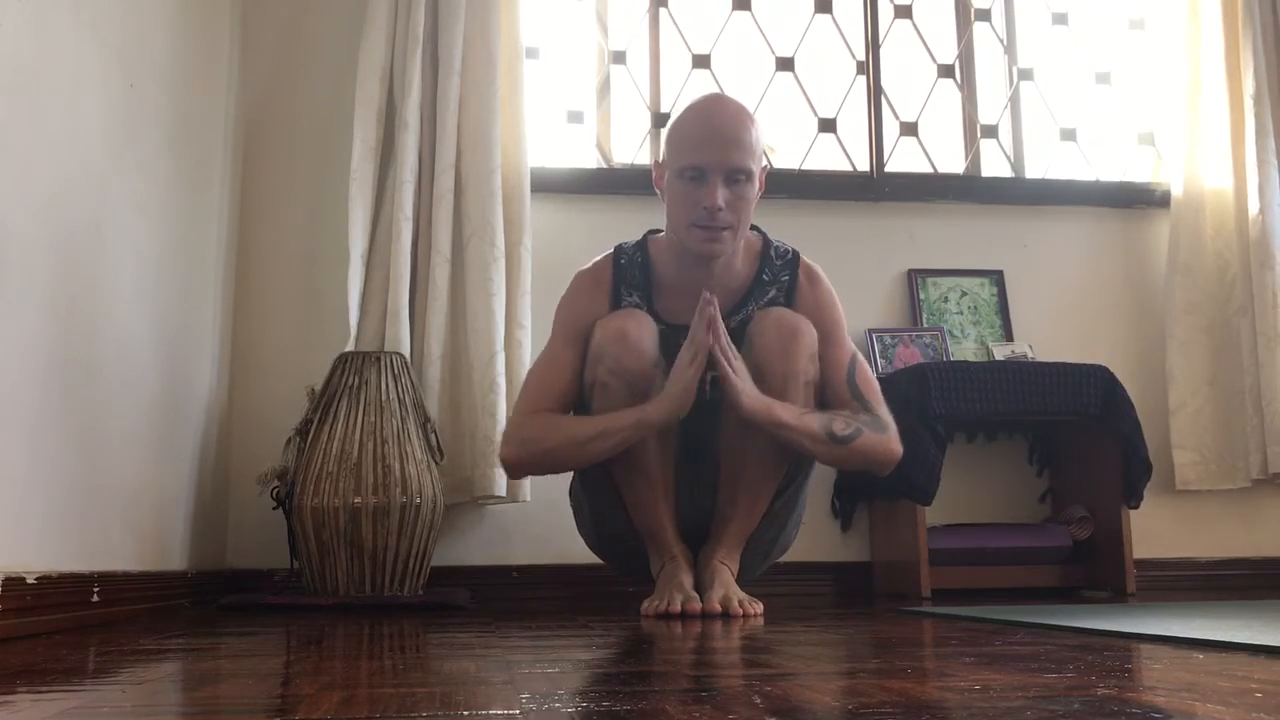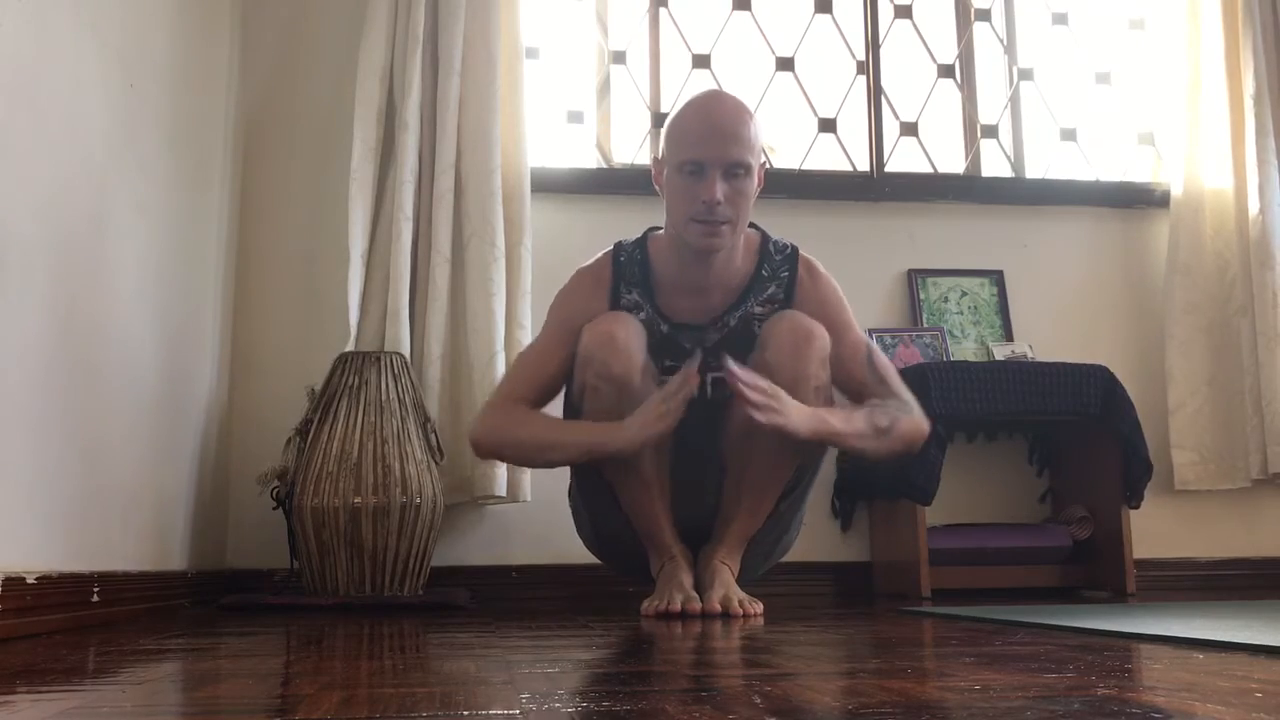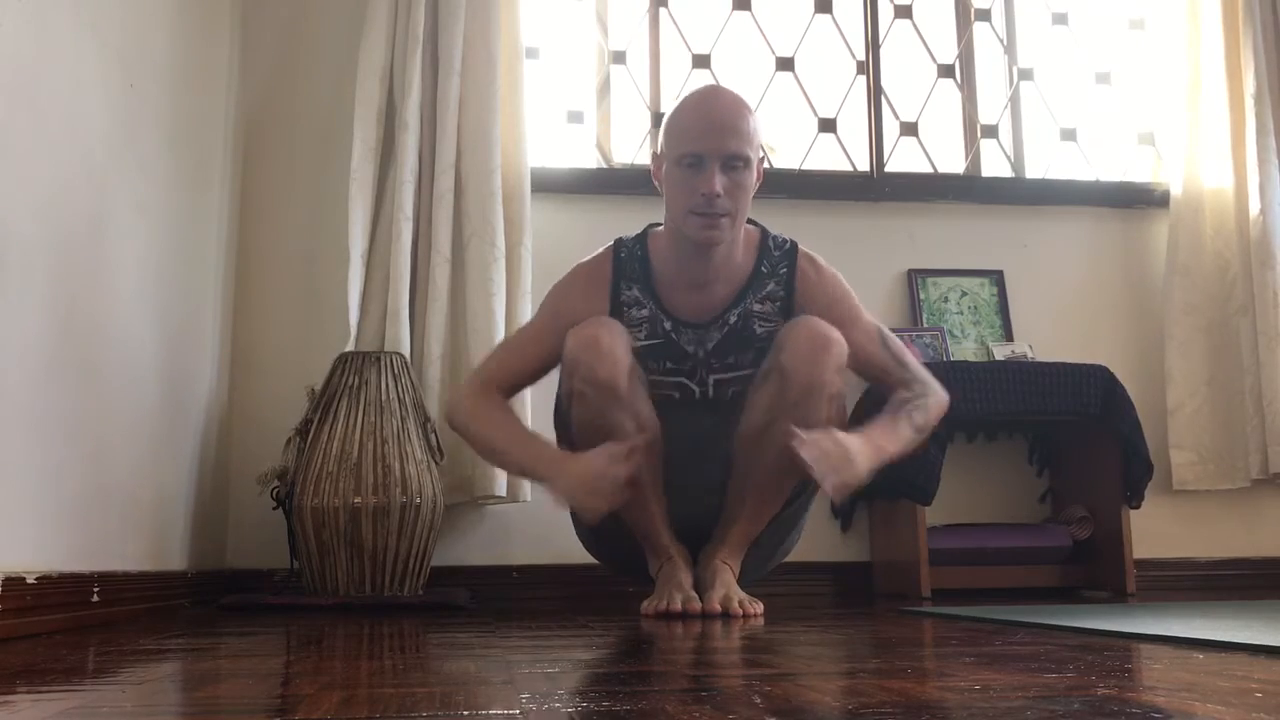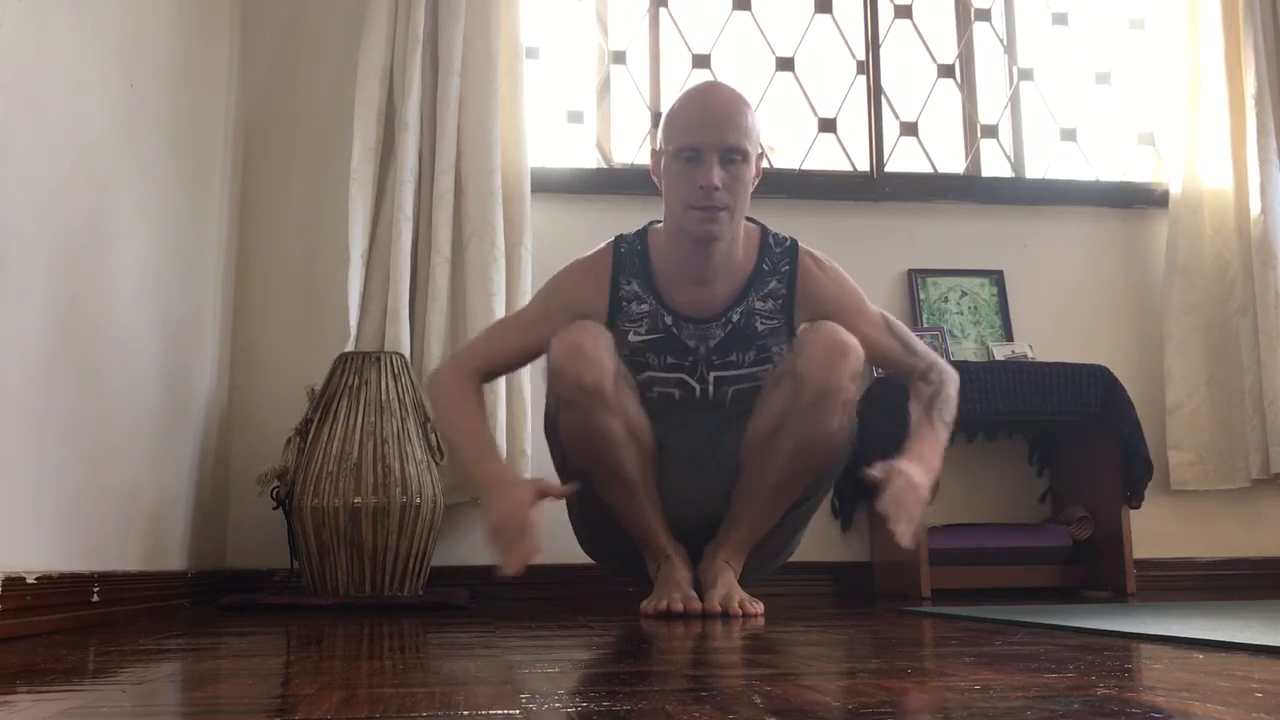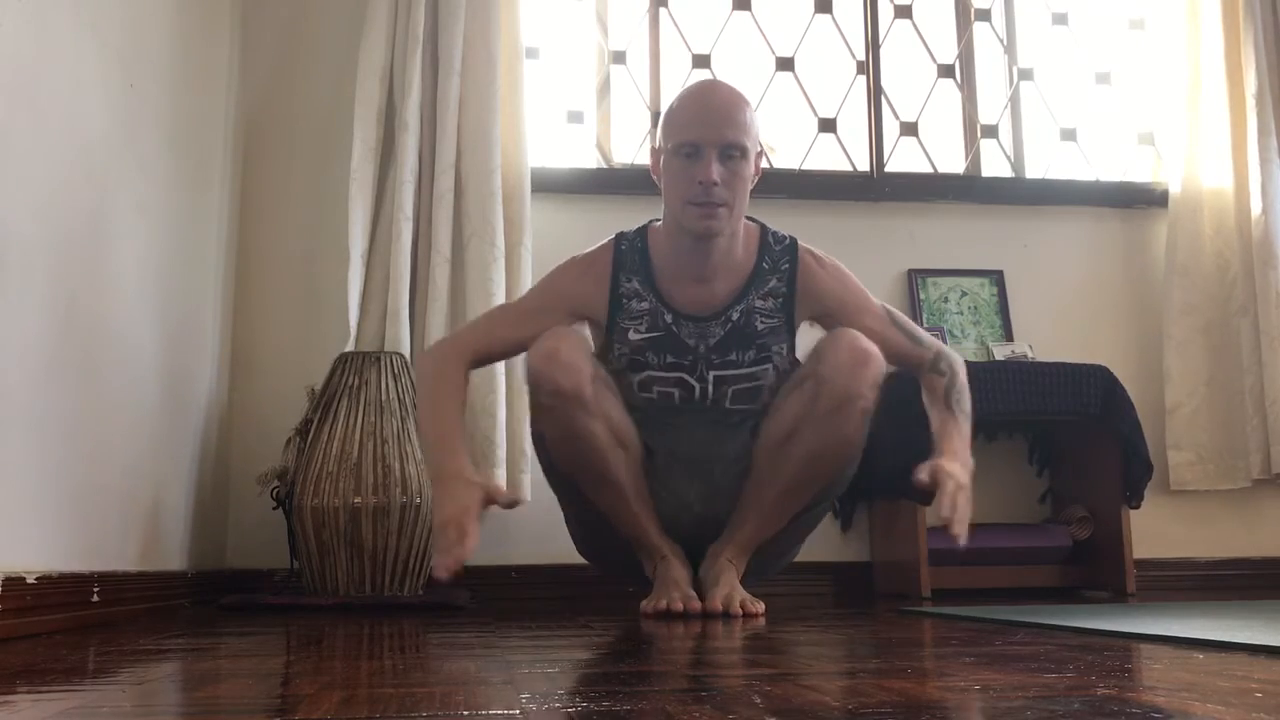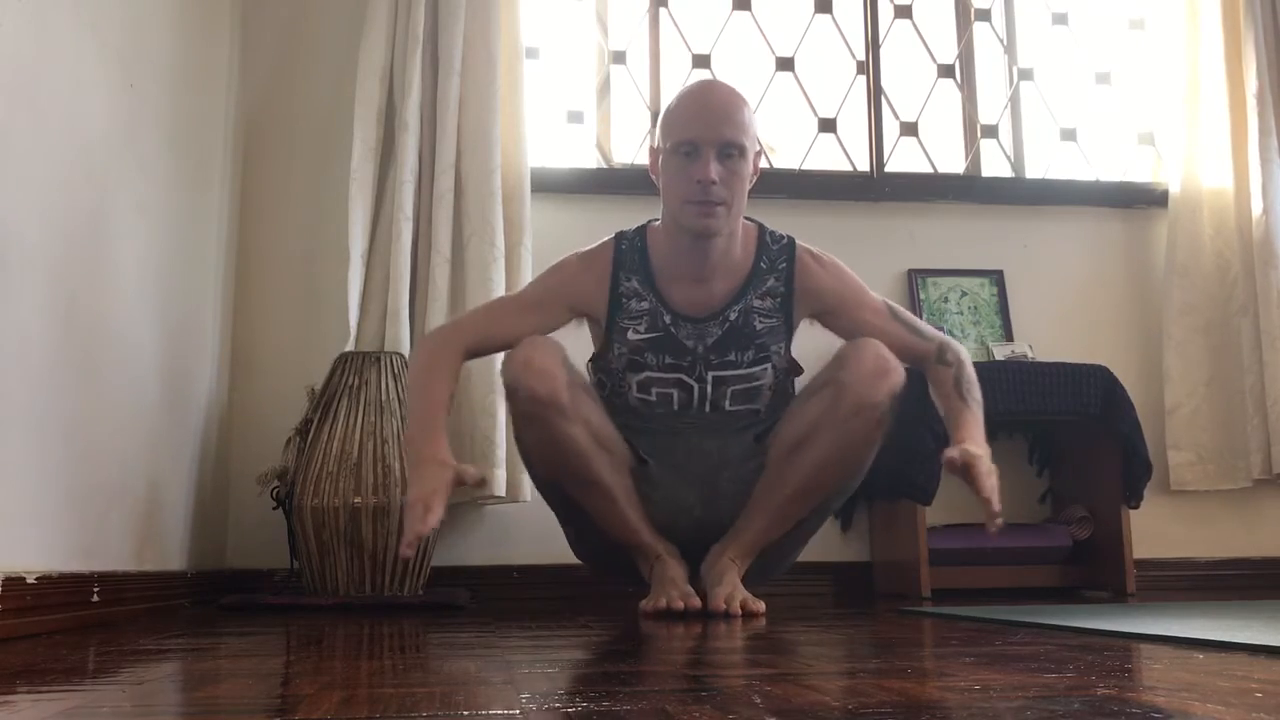
dt=0.1s
person 1, frame 1
left shoulder: (800, 285)
right shoulder: (600, 285)
left elbow: (883, 446)
right elbow: (519, 449)
left wrist: (757, 403)
right wrist: (658, 409)
left hip: (752, 521)
right hip: (632, 523)
left knee: (787, 331)
right knee: (622, 334)
left ankle: (722, 558)
right ankle: (668, 560)
person 1, frame 2
left shoulder: (798, 280)
right shoulder: (602, 283)
left elbow: (908, 420)
right elbow: (491, 429)
left wrist: (813, 418)
right wrist: (623, 434)
left hip: (753, 518)
right hip: (634, 522)
left knee: (798, 336)
right knee: (609, 339)
left ankle: (724, 559)
right ankle: (668, 560)
person 1, frame 3
left shoulder: (800, 277)
right shoulder: (600, 280)
left elbow: (926, 393)
right elbow: (469, 401)
left wrist: (863, 447)
right wrist: (558, 468)
left hip: (754, 521)
right hip: (631, 523)
left knee: (815, 341)
right knee: (596, 343)
left ankle: (725, 559)
right ankle: (667, 559)
person 1, frame 4
left shoulder: (800, 274)
right shoulder: (602, 275)
left elbow: (931, 372)
right elbow: (454, 376)
left wrist: (919, 462)
right wrist: (496, 485)
left hip: (754, 518)
right hip: (629, 518)
left knee: (833, 349)
right knee: (575, 349)
left ankle: (727, 560)
right ankle: (665, 559)
person 1, frame 5
left shoulder: (801, 273)
right shoulder: (601, 273)
left elbow: (939, 363)
right elbow: (445, 358)
left wrist: (953, 455)
right wrist: (455, 476)
left hip: (756, 519)
right hip: (628, 521)
left knee: (854, 357)
right knee: (557, 355)
left ankle: (729, 560)
right ankle: (663, 559)
person 1, frame 6
left shoulder: (799, 272)
right shoulder: (601, 271)
left elbow: (941, 354)
right elbow: (442, 345)
left wrist: (970, 438)
right wrist: (428, 456)
left hip: (755, 515)
right hip: (623, 511)
left knee: (874, 366)
right knee: (531, 365)
left ankle: (729, 559)
right ankle: (656, 560)
